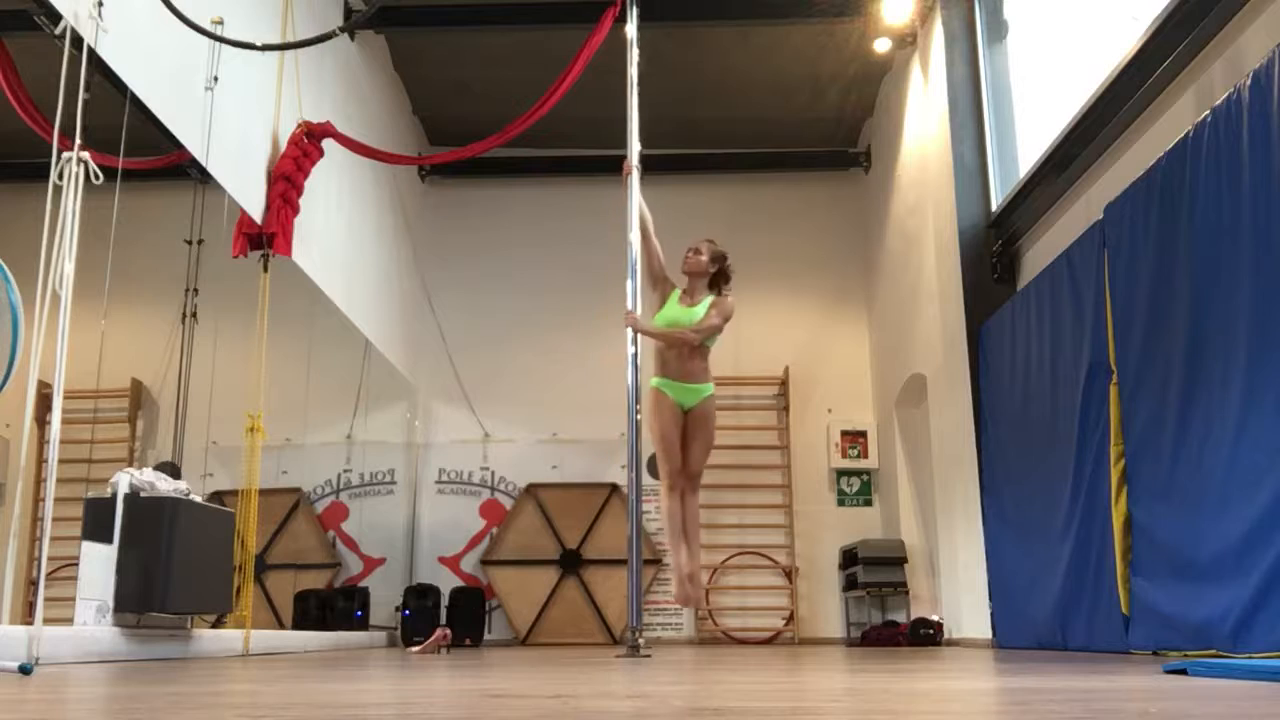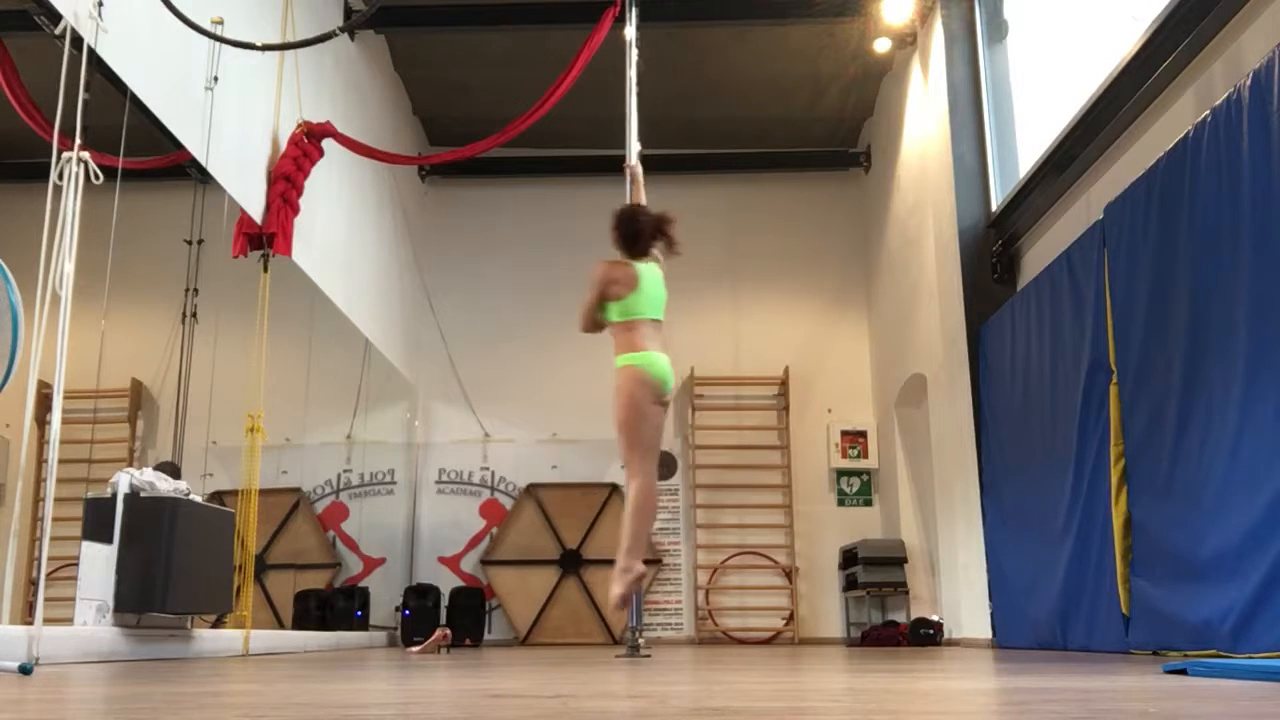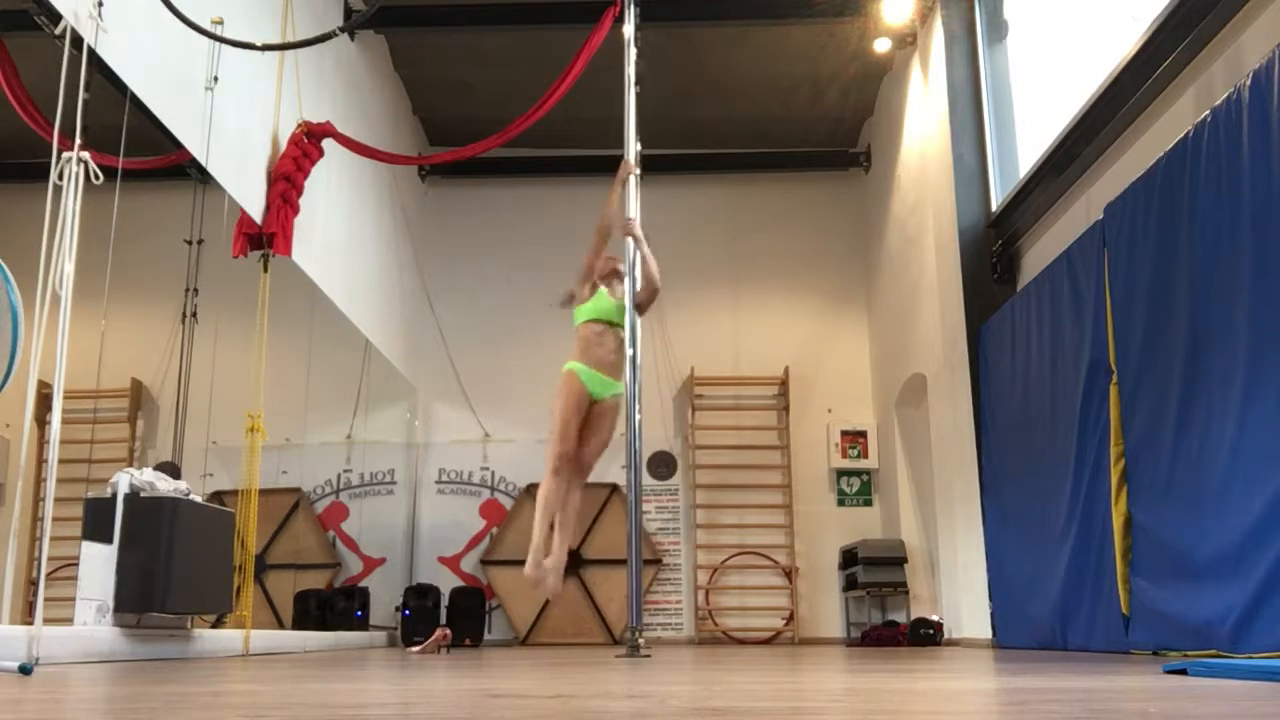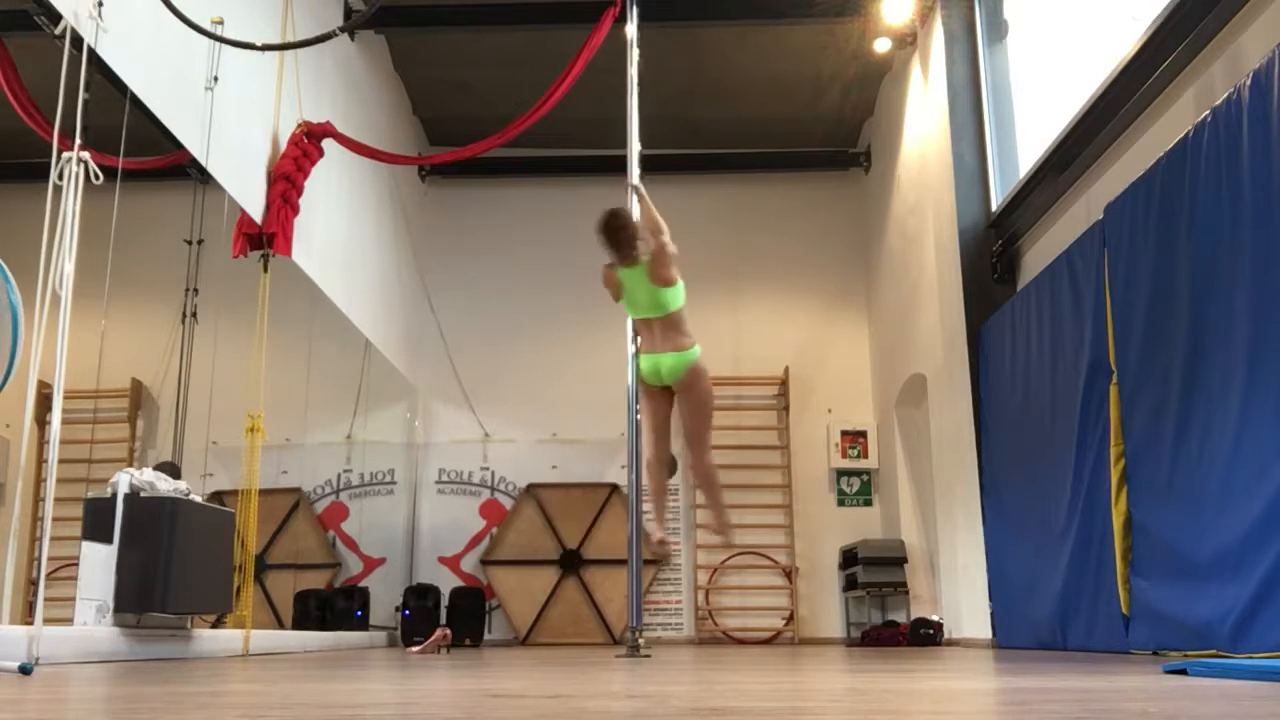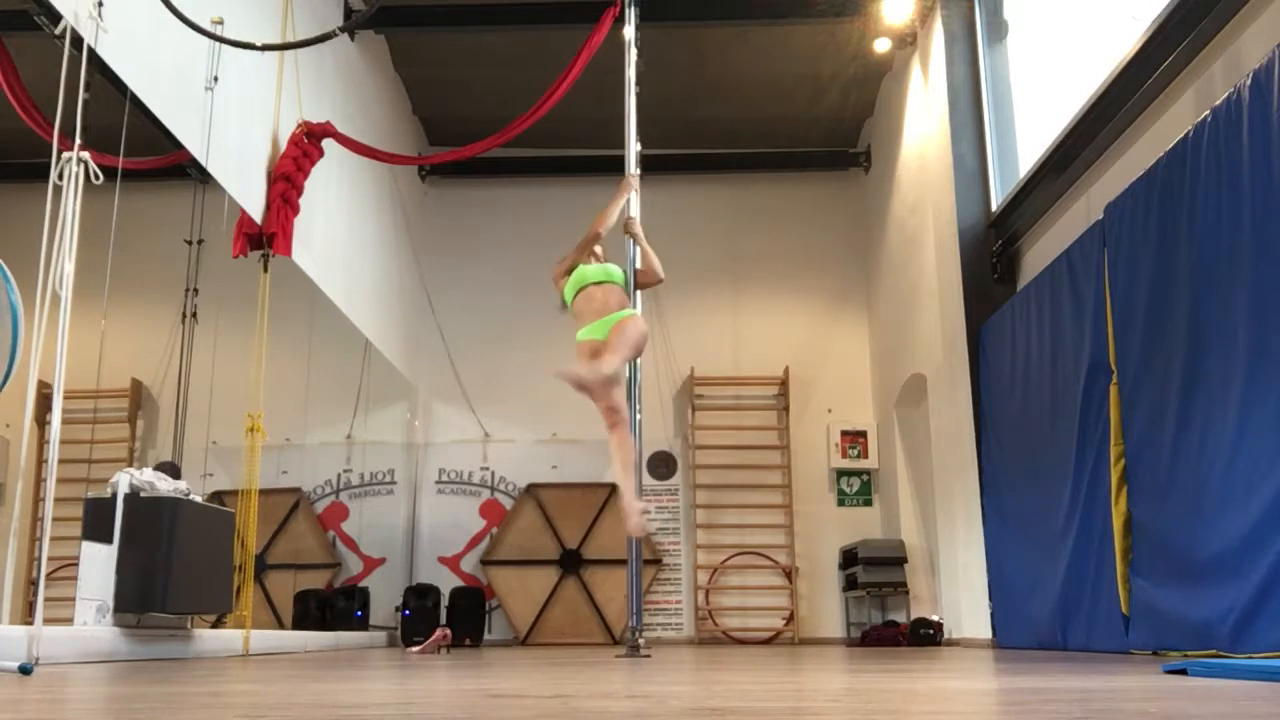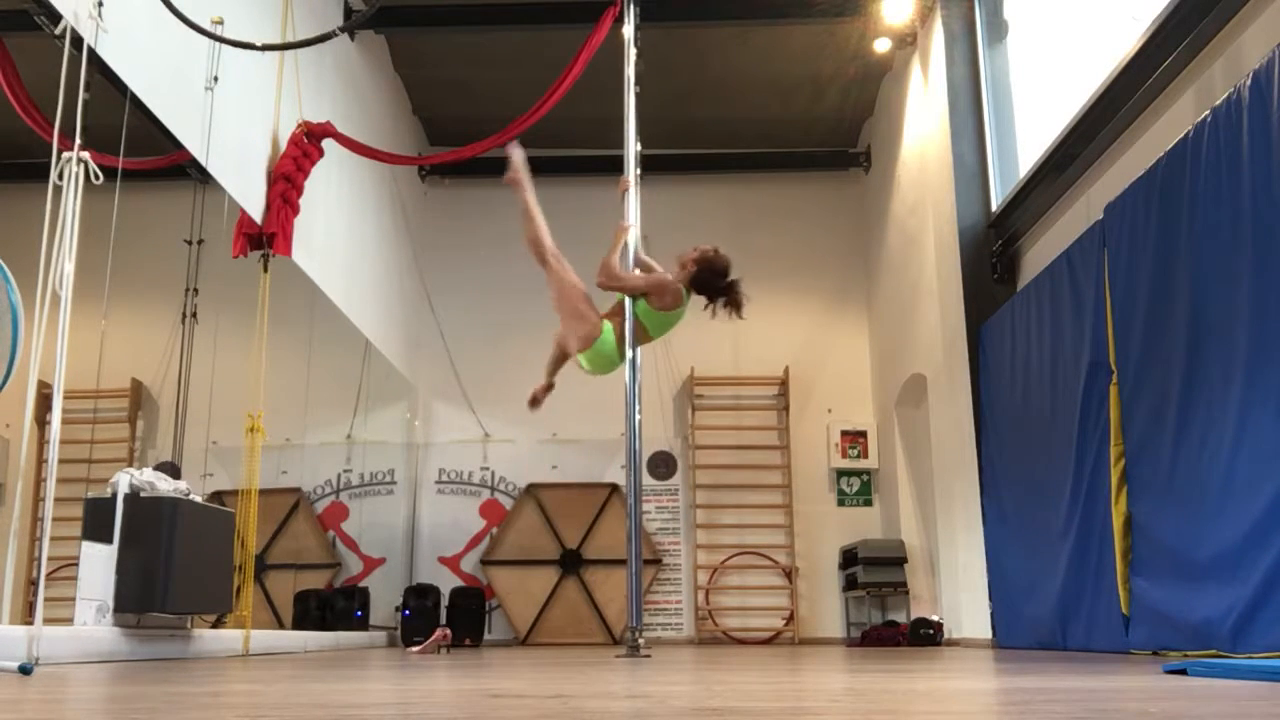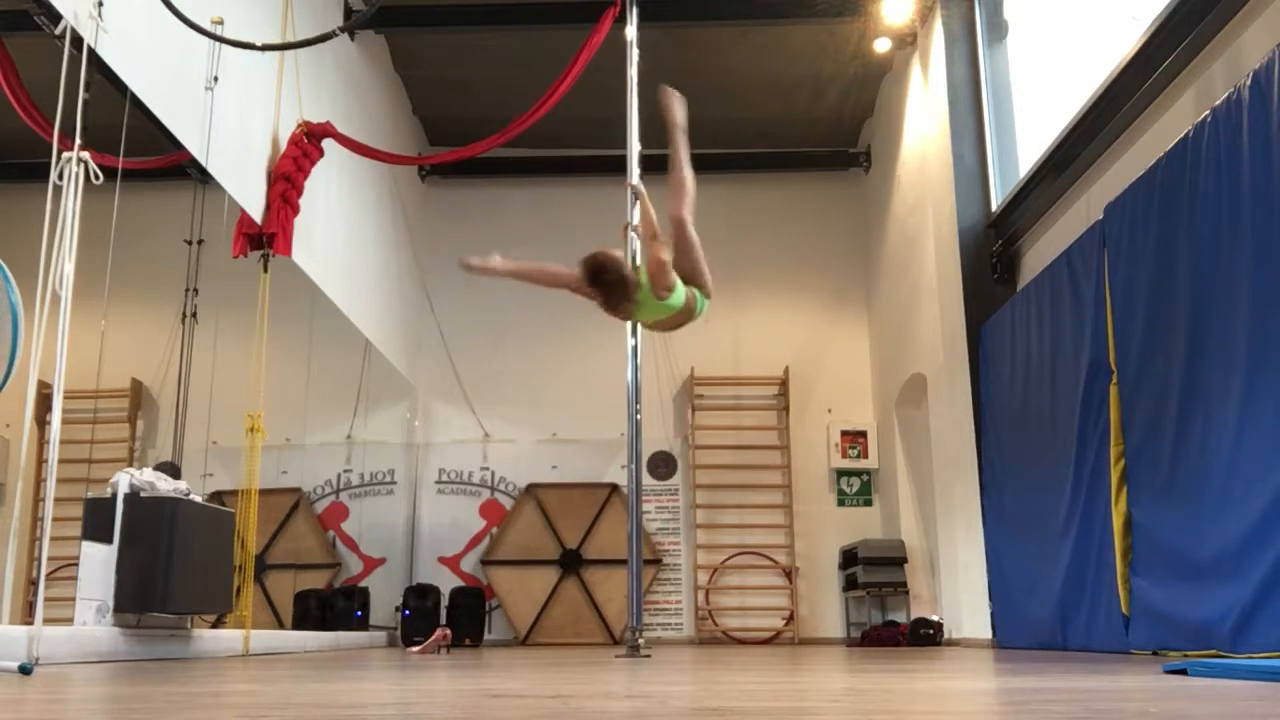
dt=0.7s
person 1, frame 1
left shoulder: (722, 305)
right shoulder: (667, 292)
left elbow: (692, 338)
right elbow: (648, 236)
left wrist: (646, 328)
left hip: (701, 395)
right hip: (665, 391)
left knee: (691, 482)
right knee: (671, 480)
left ankle: (695, 568)
right ankle: (680, 570)
person 1, frame 2
left shoulder: (608, 271)
right shoulder: (655, 267)
left elbow: (588, 324)
right elbow: (640, 220)
right wrist: (637, 182)
left hip: (635, 368)
right hip: (658, 367)
left knee: (637, 469)
right knee: (645, 469)
left ankle: (627, 564)
right ankle: (633, 562)
person 1, frame 3
left shoulder: (639, 301)
right shoulder: (589, 286)
left elbow: (651, 281)
right elbow: (601, 234)
left wrist: (638, 235)
right wrist: (618, 185)
left hip: (610, 390)
right hip: (577, 376)
left knee: (580, 472)
right knee: (560, 462)
left ankle: (558, 558)
right ankle: (538, 550)
person 1, frame 4
left shoulder: (612, 275)
right shoulder: (663, 258)
right elbow: (662, 235)
left wrist: (622, 245)
right wrist: (643, 198)
left hip: (647, 364)
right hip: (685, 360)
left knee: (657, 450)
right knee: (699, 449)
left ankle: (659, 527)
right ankle: (720, 522)
person 1, frame 5
left shoulder: (617, 272)
right shoulder: (564, 273)
left elbow: (655, 274)
right elbow: (596, 232)
left wrist: (638, 236)
right wrist: (623, 194)
left hip: (627, 325)
right hip: (591, 340)
left knee: (616, 346)
right knee: (614, 418)
left ankle: (595, 375)
right ankle: (630, 503)
person 1, frame 6
left shoulder: (667, 287)
right shoulder: (673, 290)
left elbow: (607, 278)
right elbow: (636, 257)
left wrist: (620, 238)
left hip: (597, 342)
right hip: (604, 355)
left knee: (549, 256)
right knee: (564, 332)
left ankle: (522, 179)
person 1, frame 7
left shoulder: (620, 309)
right shoulder: (659, 265)
right elbow: (656, 236)
right wrist: (642, 196)
right hip: (693, 295)
left knee: (569, 278)
right knee: (680, 215)
left ankle: (501, 267)
right ankle: (677, 124)
